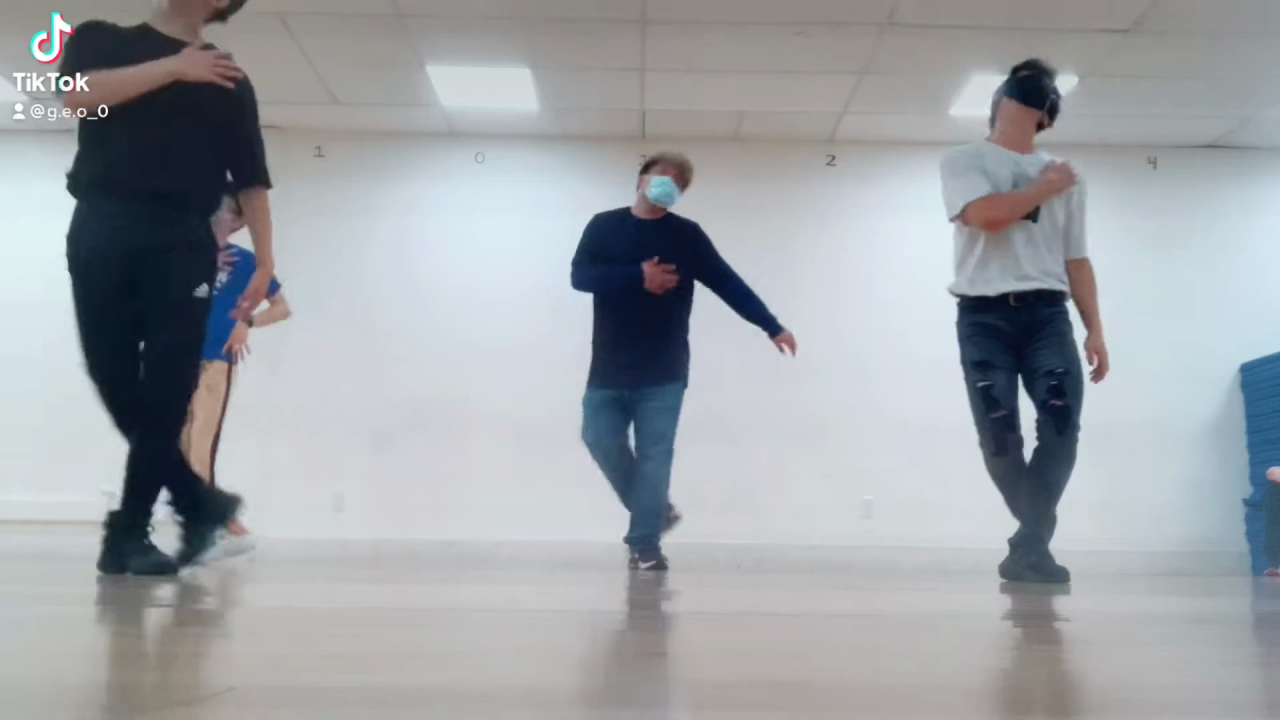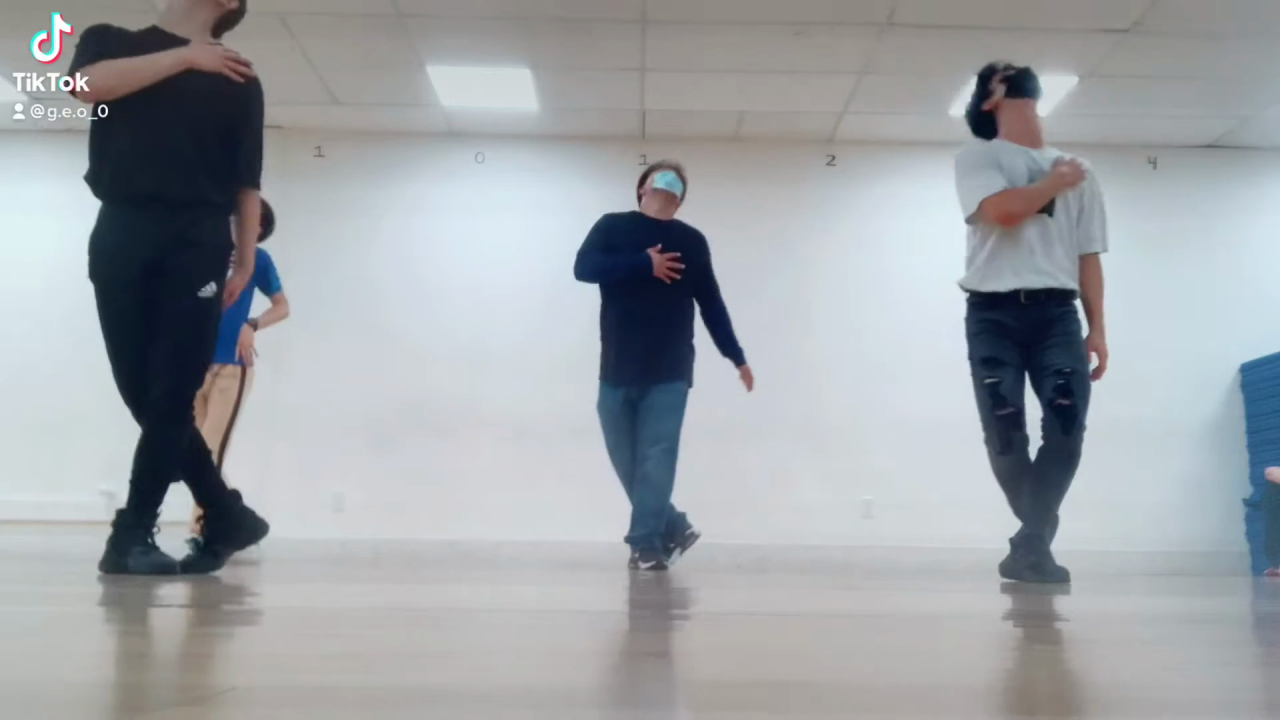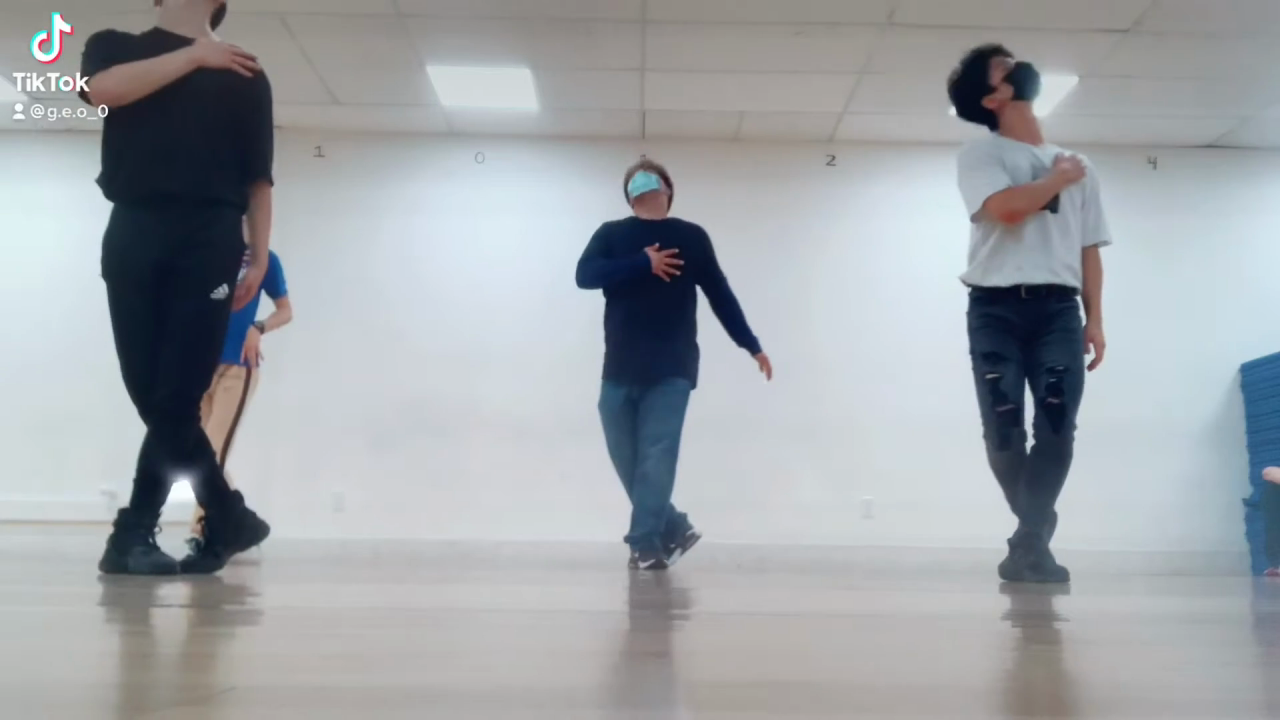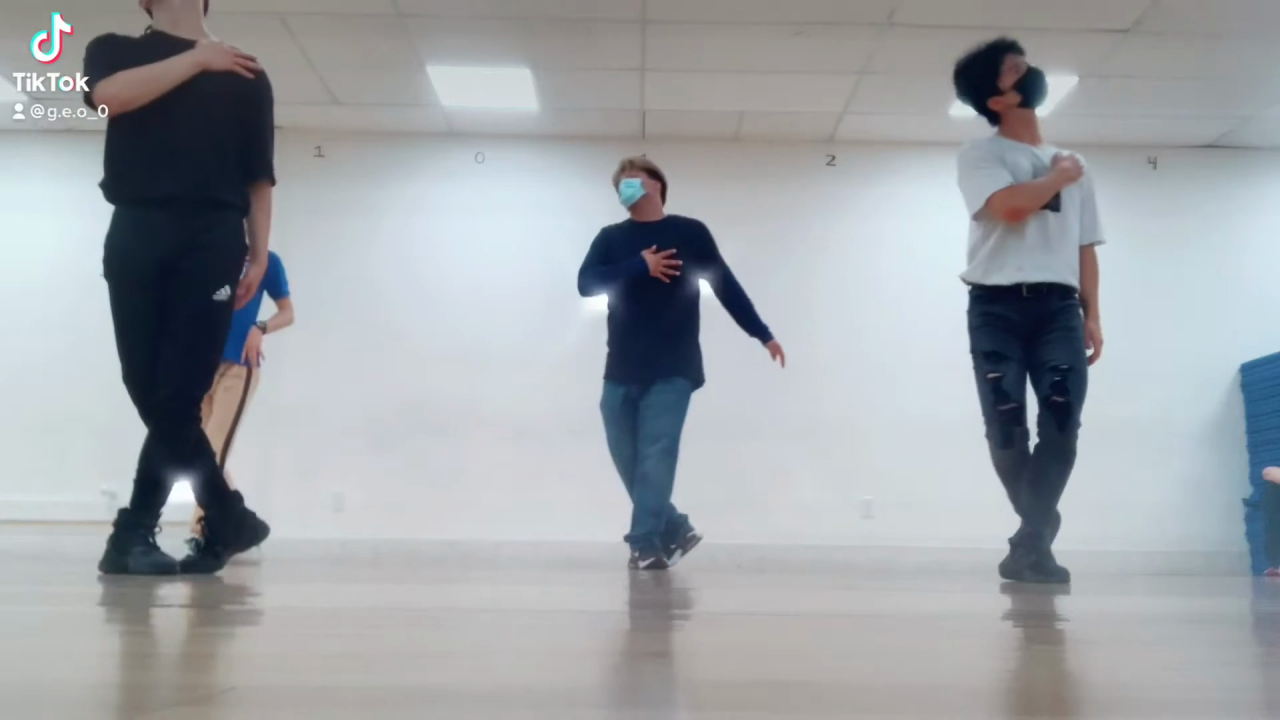
dt=0.3s
person 1, frame 1
left shoulder: (228, 82)
left elbow: (250, 180)
right elbow: (78, 92)
left wrist: (265, 261)
right wrist: (172, 68)
left hip: (183, 238)
right hip: (102, 228)
left knee: (168, 387)
right knee: (115, 382)
left ankle: (130, 530)
right ankle: (198, 502)
person 1, frame 2
left shoulder: (237, 81)
left elbow: (245, 183)
right elbow: (89, 84)
left wrist: (245, 263)
right wrist: (183, 57)
left hip: (197, 240)
right hip: (121, 234)
left knee: (173, 394)
right knee: (142, 392)
left ankle: (133, 532)
right ankle: (225, 517)
person 1, frame 3
left shoulder: (245, 74)
left elbow: (258, 177)
right elbow: (102, 89)
left wrist: (259, 257)
right wrist: (192, 57)
left hip: (211, 237)
right hip: (135, 232)
left knee: (178, 393)
right knee: (149, 390)
left ankle: (134, 532)
right ankle: (228, 517)
person 1, frame 4
left shoulder: (245, 74)
right shoulder: (115, 49)
left elbow: (259, 177)
right elbow: (110, 95)
left wrist: (259, 256)
right wrist: (196, 59)
left hip: (212, 239)
right hip: (137, 235)
left knee: (179, 395)
right knee: (149, 391)
left ankle: (134, 532)
right ankle: (227, 518)
person 2, frame 1
left shoulder: (1066, 176)
right shoulder: (963, 160)
left elbow: (1076, 259)
right elbow: (988, 214)
left wrist: (1095, 329)
right wrist: (1046, 187)
left hip: (1047, 312)
right hip: (985, 313)
left knee: (1062, 426)
right knee: (999, 438)
left ankle: (1030, 545)
right ankle: (1036, 535)
person 2, frame 2
left shoulder: (1080, 173)
right shoulder: (977, 157)
left elbow: (1087, 256)
right elbow: (1002, 210)
left wrist: (1097, 328)
right wrist: (1055, 181)
left hip: (1056, 310)
right hip: (994, 310)
left knee: (1067, 427)
right knee: (1004, 436)
left ankle: (1030, 545)
right ankle: (1037, 535)
person 2, frame 3
left shoulder: (1078, 166)
right shoulder: (980, 154)
left elbow: (1089, 248)
right elbow: (1008, 208)
left wrist: (1094, 318)
right wrist: (1058, 178)
left hip: (1058, 306)
right hip: (996, 305)
left knee: (1056, 428)
right knee: (1003, 432)
left ankle: (1029, 545)
right ankle: (1035, 535)
person 2, frame 4
left shoulder: (1073, 166)
right shoulder: (980, 154)
left elbow: (1084, 246)
right elbow: (1010, 207)
left wrist: (1092, 315)
right wrist: (1057, 177)
left hip: (1057, 305)
right hip: (997, 303)
left knee: (1061, 426)
right knee: (1006, 431)
left ankle: (1031, 544)
right ankle: (1039, 529)
person 3, frame 1
left shoulder: (687, 235)
right shoulder: (604, 226)
left elbow: (727, 283)
right elbow: (580, 275)
left wrist: (773, 326)
right wrist: (638, 276)
left hip: (663, 371)
right hip: (609, 367)
left knee: (655, 456)
right knee: (601, 441)
left ankle: (645, 542)
right ankle: (654, 512)
person 3, frame 2
left shoulder: (692, 240)
right shoulder: (612, 227)
left elbow: (710, 302)
right elbow: (584, 267)
left wrist: (736, 356)
right wrist: (644, 264)
left hip: (670, 370)
right hip: (618, 368)
left knee: (657, 457)
right knee: (626, 459)
left ankle: (645, 543)
right ankle: (672, 528)
person 3, frame 3
left shoulder: (691, 237)
right shoulder: (611, 234)
left elbow: (719, 294)
right elbow: (585, 274)
left wrist: (752, 345)
right wrist: (642, 264)
left hip: (671, 370)
right hip: (620, 370)
left knee: (657, 455)
right knee: (626, 457)
left ankle: (645, 543)
right ankle: (673, 529)
person 3, frame 4
left shoulder: (691, 233)
right shoulder: (610, 238)
left elbow: (726, 286)
right elbow: (586, 283)
left wrist: (762, 334)
right wrist: (639, 267)
left hip: (671, 370)
right hip: (621, 371)
left knee: (656, 455)
right knee: (627, 458)
left ankle: (645, 543)
right ankle: (674, 530)
person 4, frame 1
left shoulder: (245, 261)
left elbow: (282, 308)
left wrist: (247, 322)
left hip: (216, 365)
left knee: (202, 454)
right knee: (180, 454)
right ankle: (228, 526)
person 4, frame 2
left shoulder: (256, 260)
left elbow: (282, 307)
left wrist: (252, 325)
left hip: (231, 368)
left knee: (210, 456)
left ankle: (203, 533)
person 4, frame 3
left shoulder: (264, 260)
left elbow: (285, 310)
left wrist: (258, 329)
left hip: (236, 368)
left knee: (212, 457)
left ankle: (203, 533)
person 4, frame 4
left shoulder: (266, 261)
left elbow: (287, 312)
left wrist: (260, 328)
left hip: (237, 368)
left knee: (212, 456)
left ankle: (201, 532)
